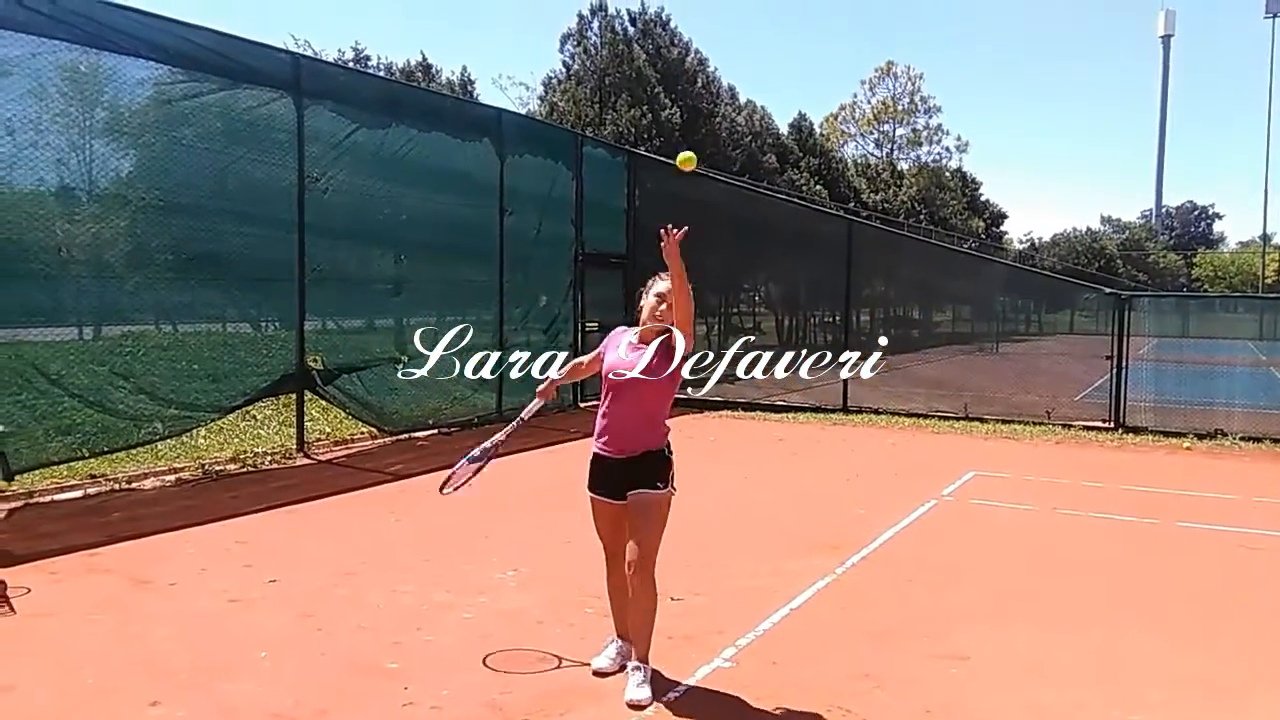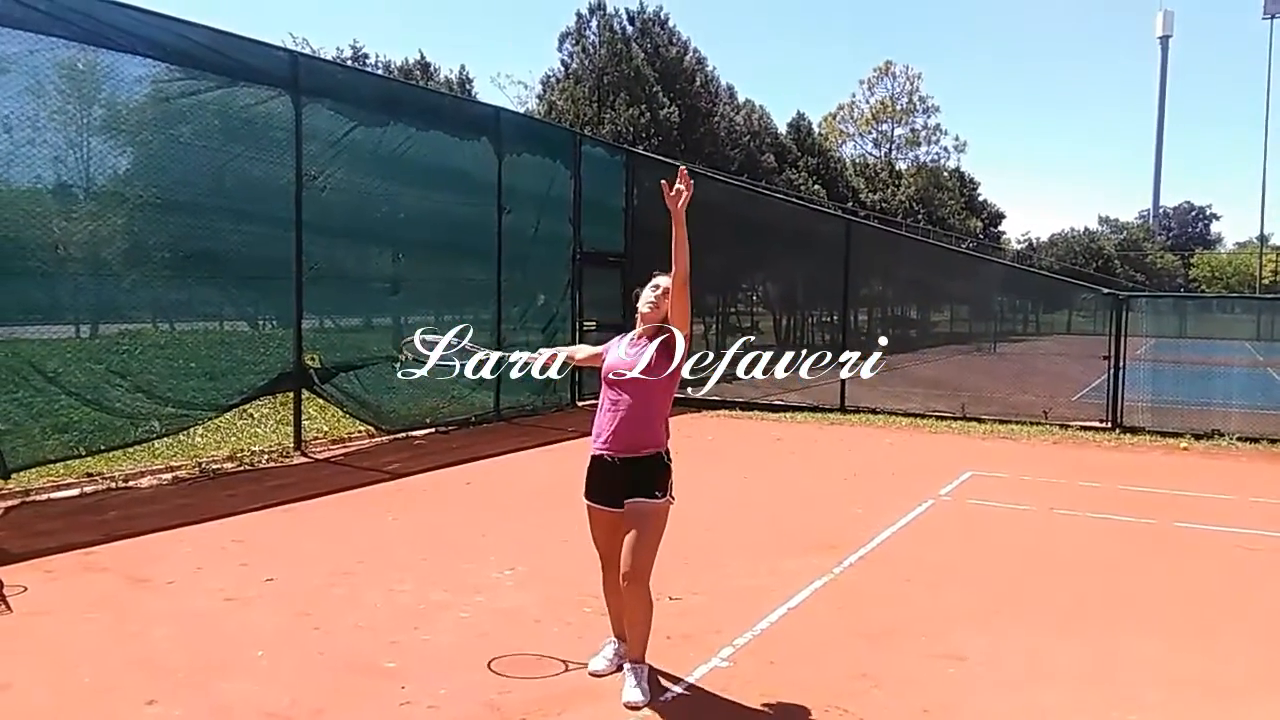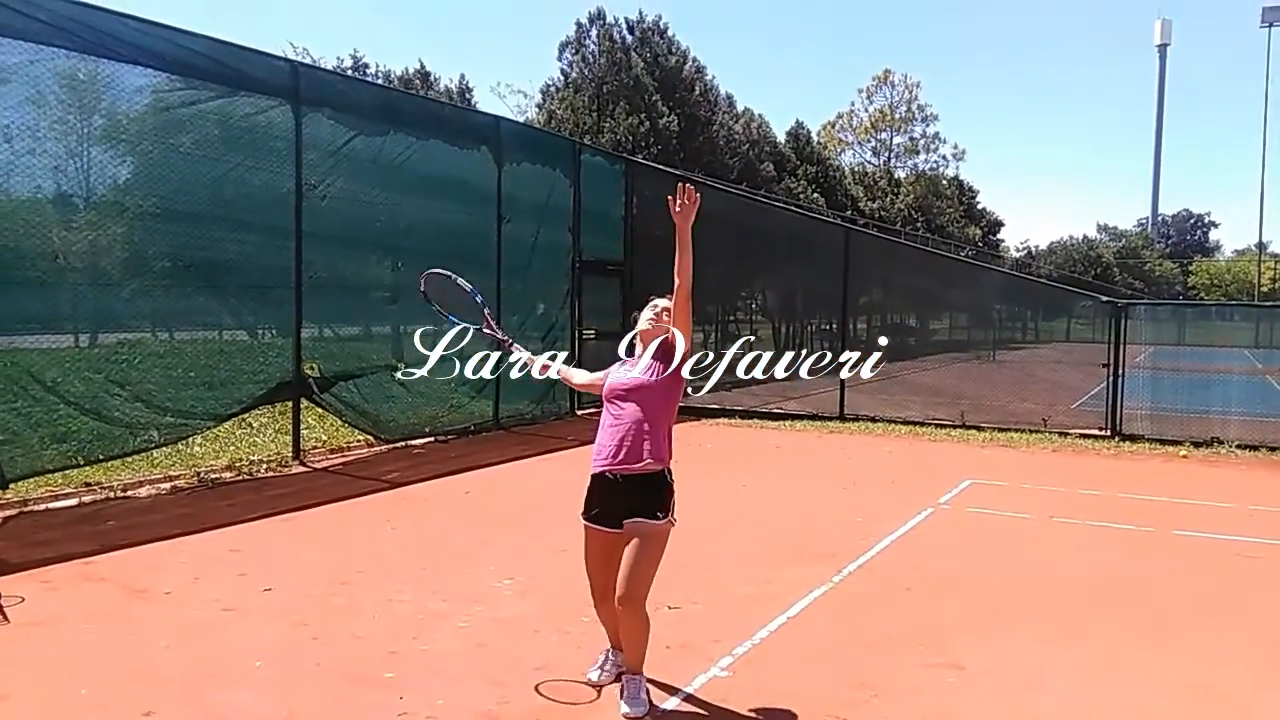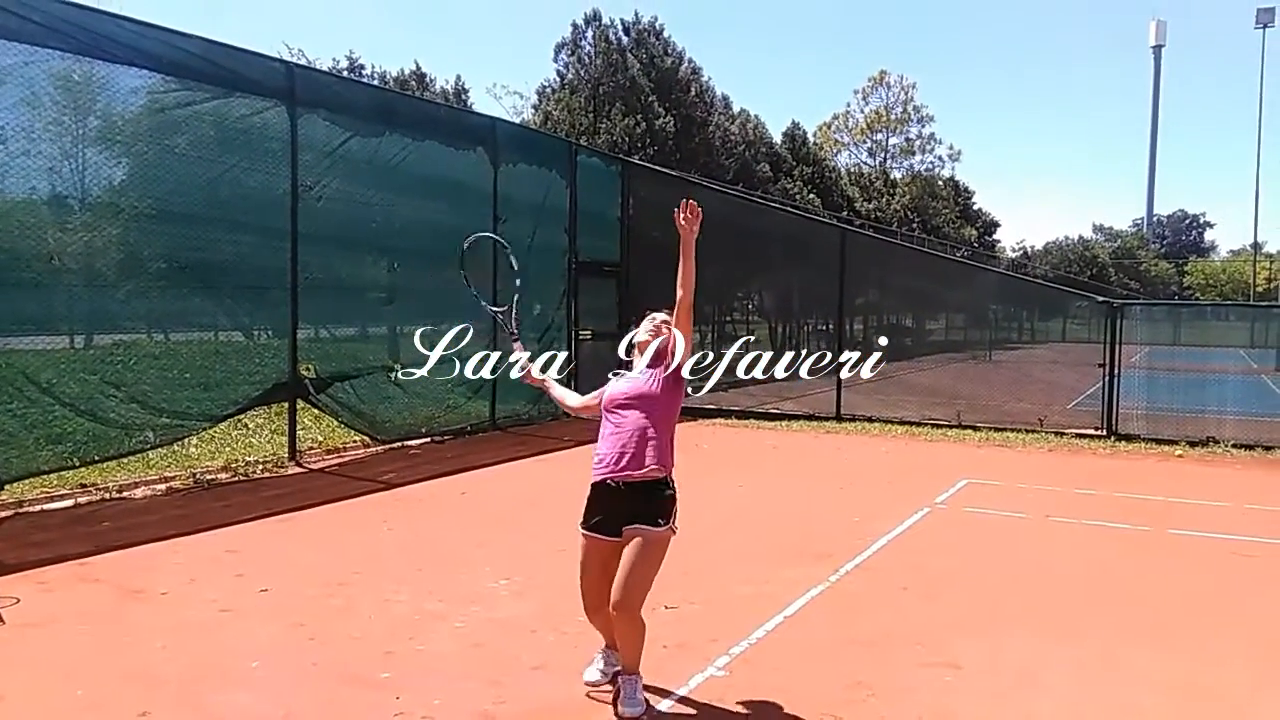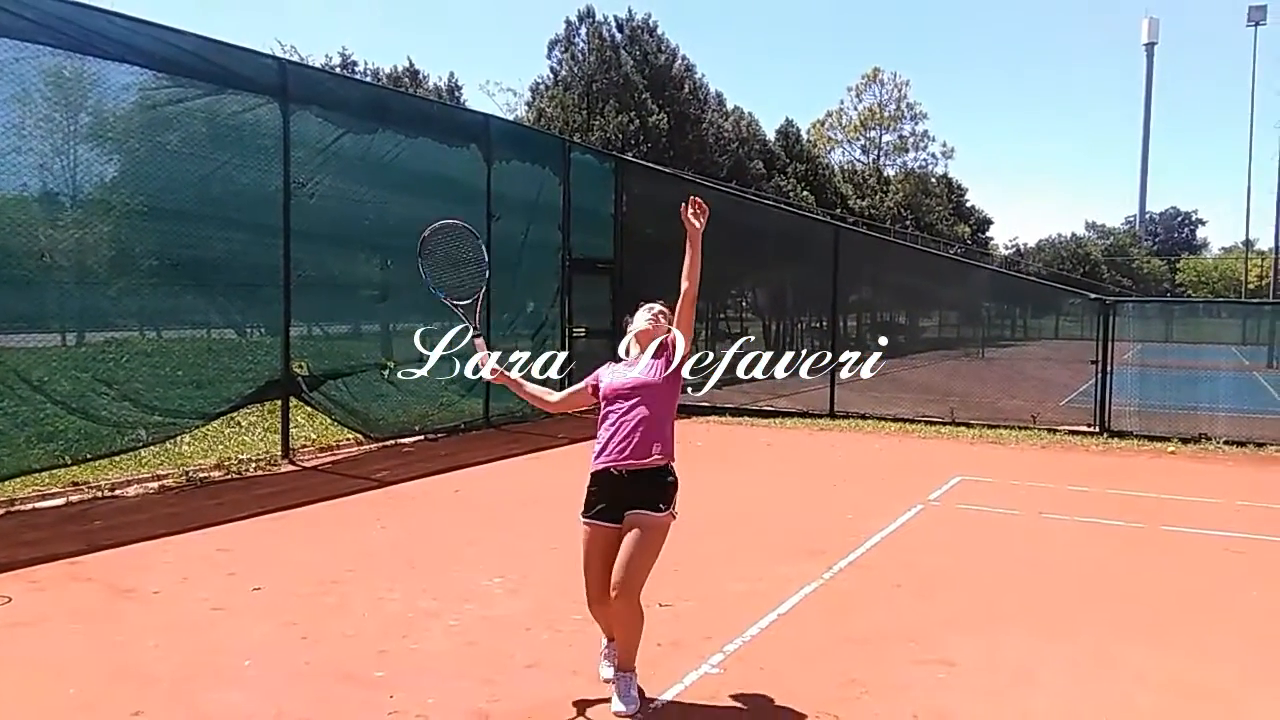
dt=0.2s
person 1, frame 1
left shoulder: (673, 347)
right shoulder: (616, 340)
left elbow: (685, 313)
right elbow: (586, 364)
left wrist: (677, 266)
right wrist: (552, 383)
left hip: (648, 467)
right hip: (604, 463)
left knee: (639, 566)
right knee: (614, 559)
left ankle: (639, 665)
right ankle: (622, 640)
person 1, frame 2
left shoulder: (672, 344)
right shoulder: (618, 345)
left elbow: (682, 279)
right elbow: (588, 354)
left wrist: (677, 217)
right wrist: (556, 353)
left hip: (647, 470)
right hip: (602, 467)
left knee: (634, 576)
right knee: (611, 569)
left ankle: (636, 666)
right ankle: (618, 642)
person 1, frame 3
left shoulder: (672, 358)
right shoulder: (620, 368)
left elbow: (682, 293)
right elbow: (585, 379)
left wrist: (683, 229)
right wrist: (551, 365)
left hip: (648, 489)
right hip: (603, 487)
left knee: (629, 598)
right knee: (602, 595)
left ankle: (634, 676)
right ankle: (615, 651)
person 1, frame 4
left shoulder: (670, 369)
right shoulder: (616, 383)
left elbow: (684, 302)
right elbow: (578, 403)
left wrist: (687, 241)
right wrist: (542, 379)
left hip: (650, 498)
right hip: (603, 497)
left knee: (623, 606)
right knee: (595, 607)
left ankle: (630, 677)
right ankle: (611, 651)
person 1, frame 5
left shoulder: (670, 358)
right shoulder: (607, 372)
left elbow: (688, 296)
right elbow: (555, 401)
left wrist: (694, 238)
right wrist: (509, 379)
left hip: (651, 485)
right hip: (604, 485)
left knee: (623, 591)
right knee: (597, 597)
left ankle: (625, 674)
right ankle: (613, 643)
